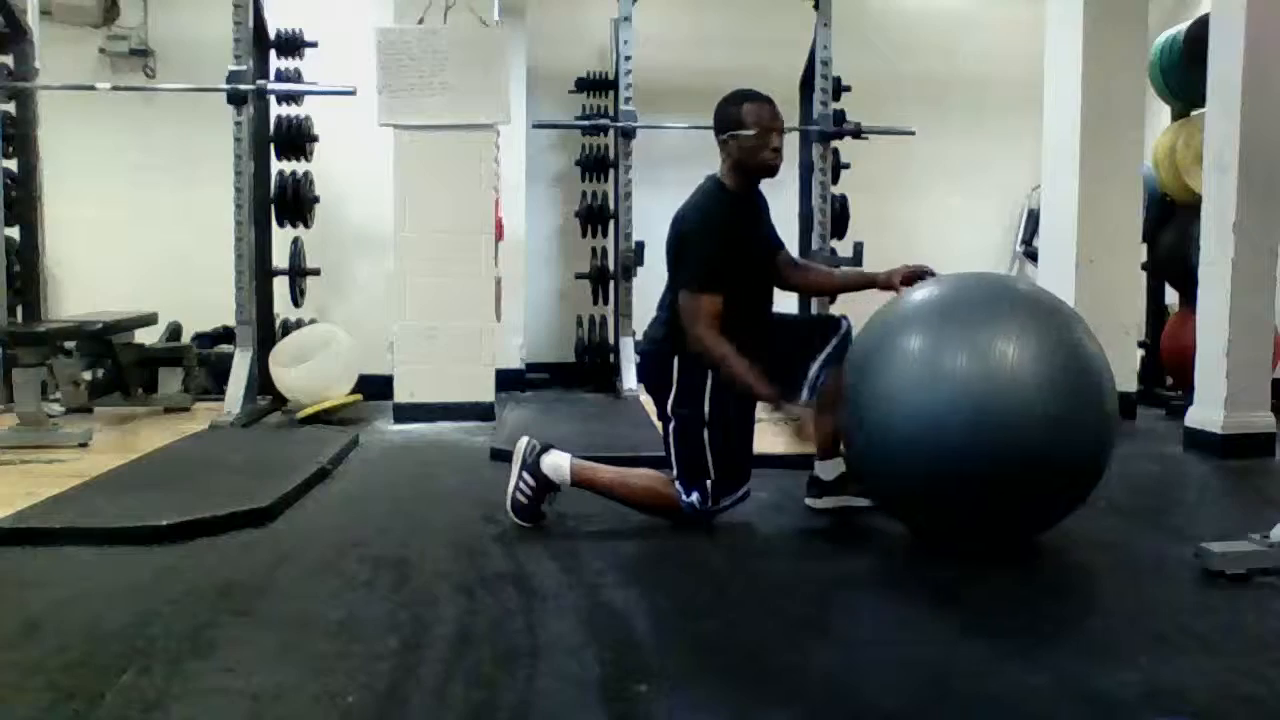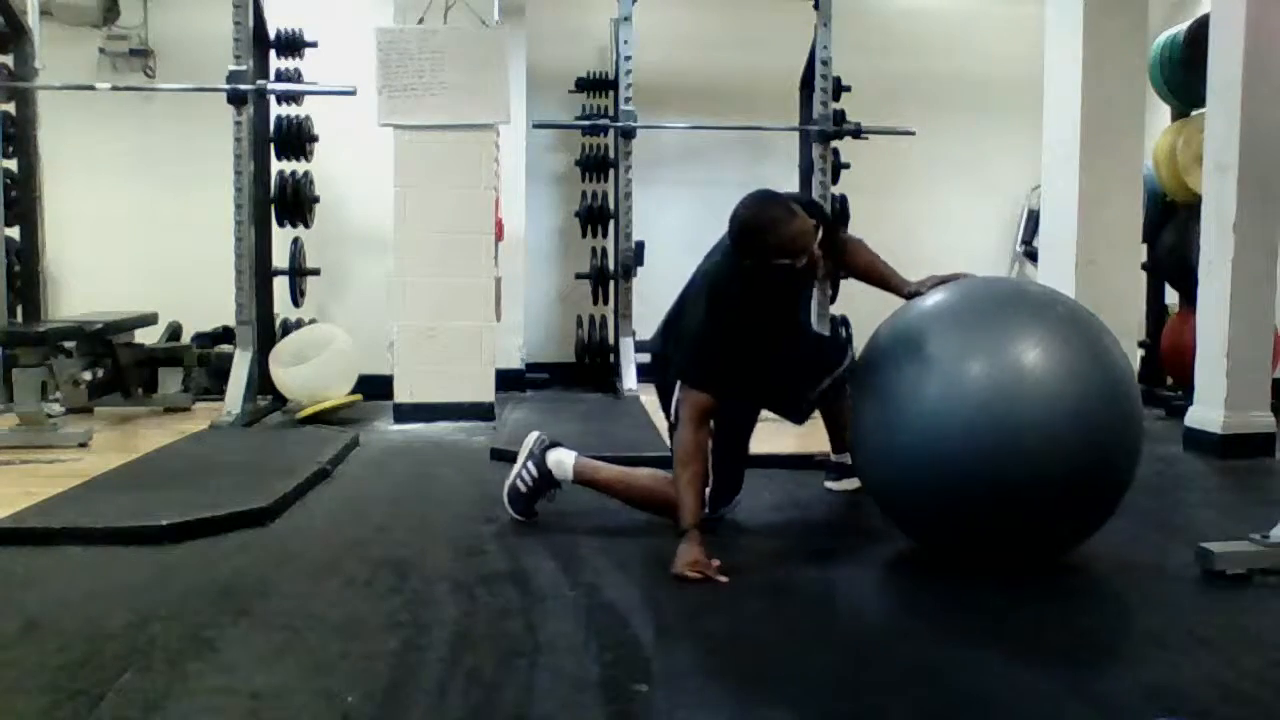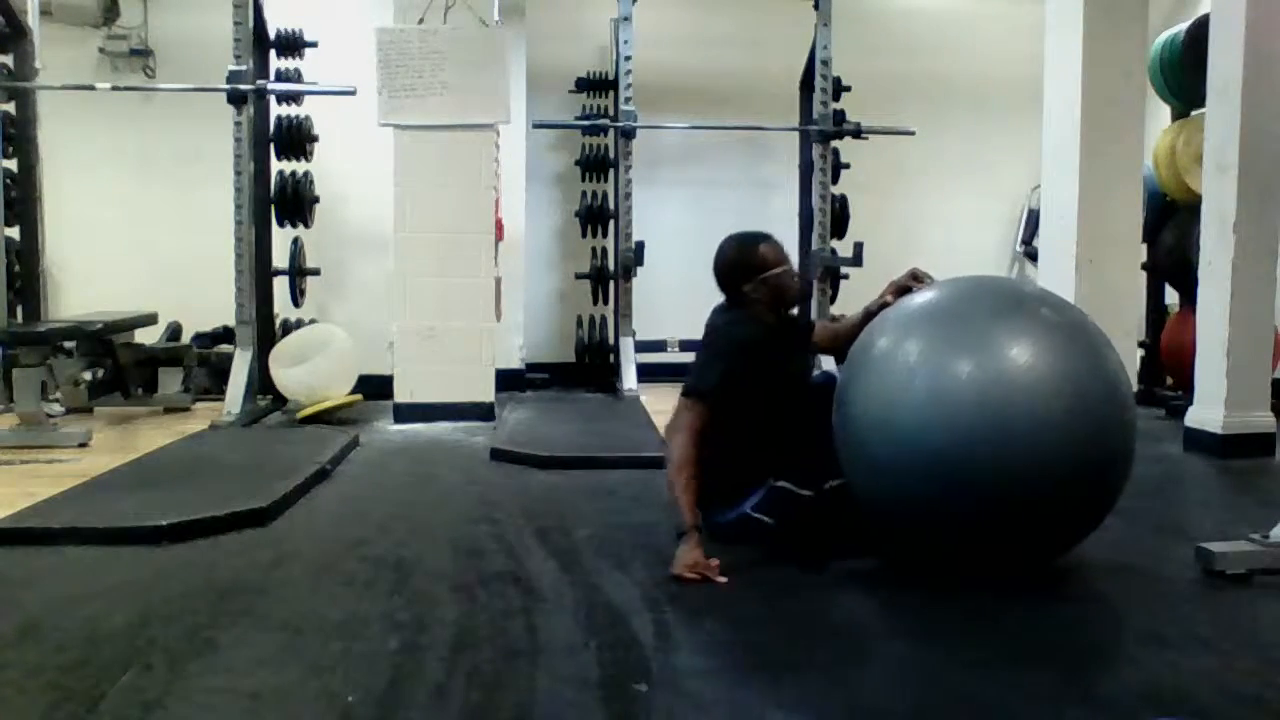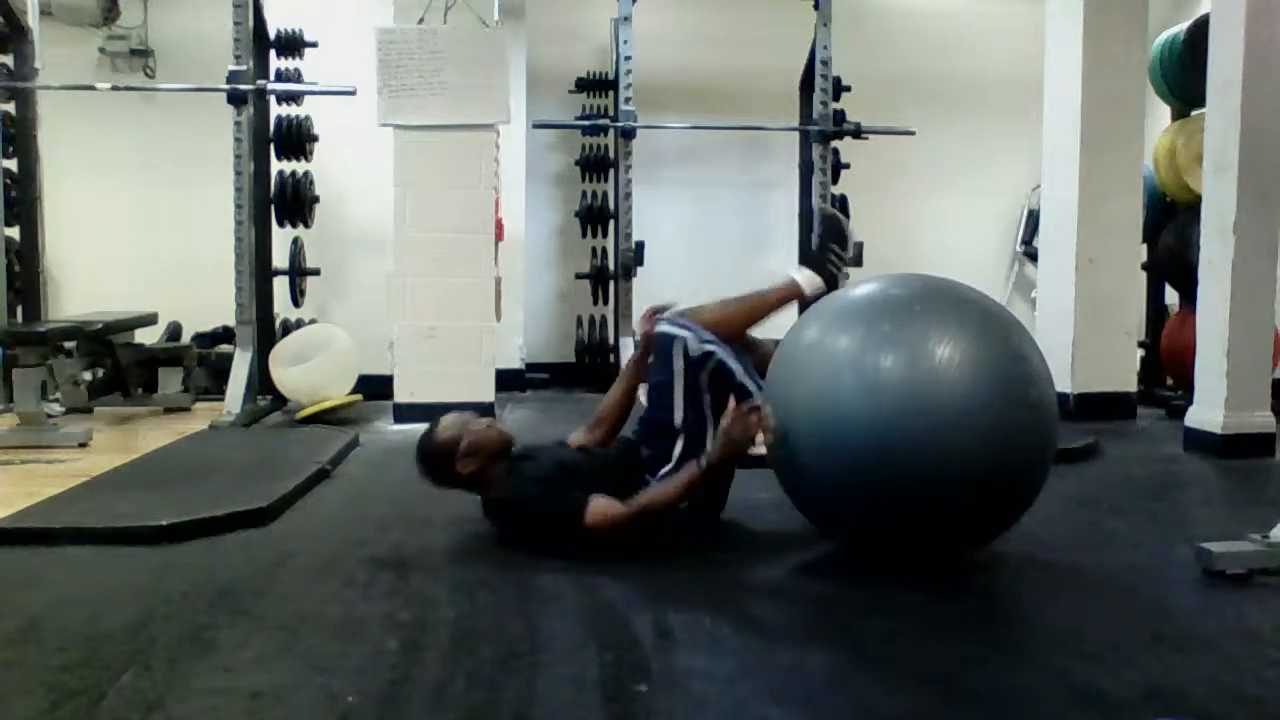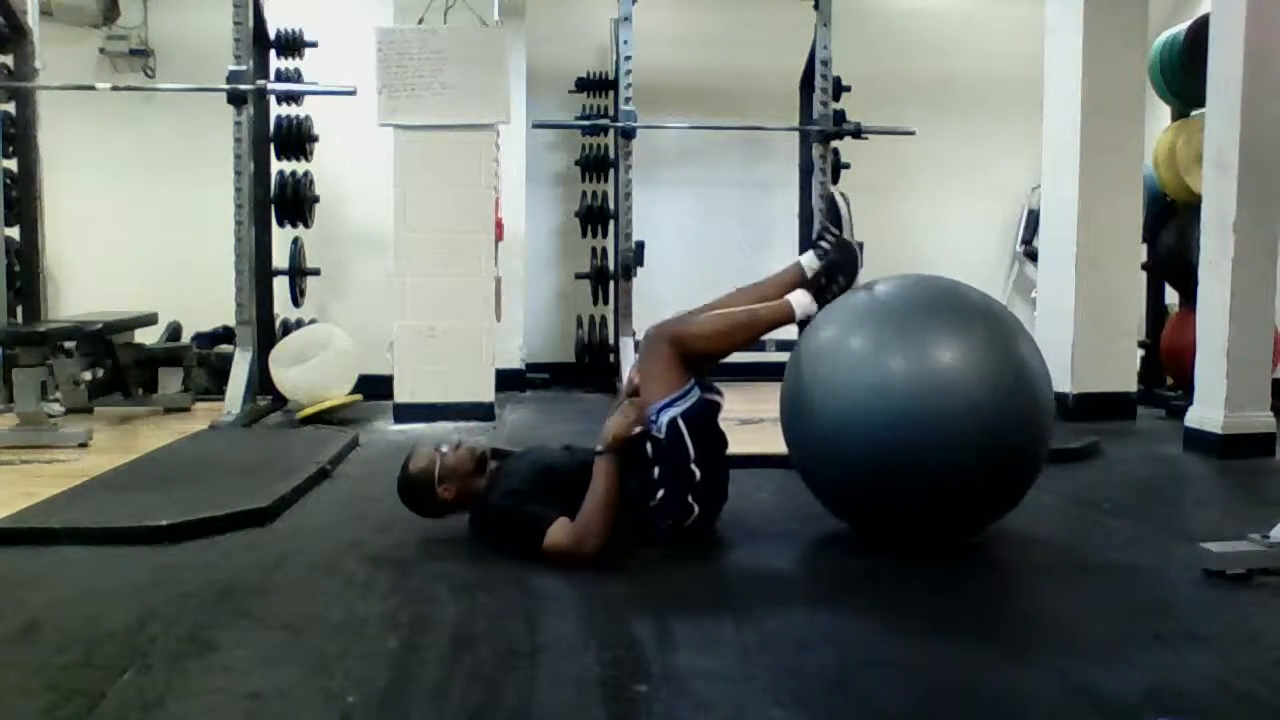
dt=1s
person 1, frame 1
left shoulder: (749, 199)
right shoulder: (706, 222)
left elbow: (787, 271)
right elbow: (700, 333)
left wrist: (875, 278)
right wrist: (781, 402)
right hip: (685, 362)
left knee: (837, 343)
right knee: (701, 500)
left ankle: (828, 480)
right ankle: (551, 466)
person 1, frame 2
left shoulder: (801, 222)
right shoulder: (717, 301)
left elbow: (842, 246)
right elbow: (694, 421)
left wrist: (904, 286)
right wrist: (690, 537)
right hip: (696, 368)
right knee: (711, 501)
left ankle: (845, 465)
right ankle: (555, 461)
person 1, frame 3
left shoulder: (766, 320)
right shoulder: (736, 340)
left elbow: (837, 338)
right elbow: (682, 431)
left wrist: (881, 305)
right wrist: (689, 536)
right hip: (741, 503)
left knee: (840, 387)
person 1, frame 4
left shoulder: (516, 471)
right shoulder: (522, 501)
left elbow: (594, 432)
right elbow: (625, 517)
left wrist: (640, 351)
right wrist: (713, 460)
left hip: (648, 469)
right hip: (682, 500)
left knee: (716, 342)
right knee: (679, 331)
right ankle: (811, 278)
person 1, frame 5
left shoulder: (506, 475)
right shoulder: (500, 513)
right elbow: (587, 543)
left wrist: (626, 405)
right wrist: (611, 444)
left hip: (656, 472)
right hip: (678, 499)
left knee: (679, 335)
right knee: (663, 338)
left ankle: (808, 270)
right ankle: (806, 301)
